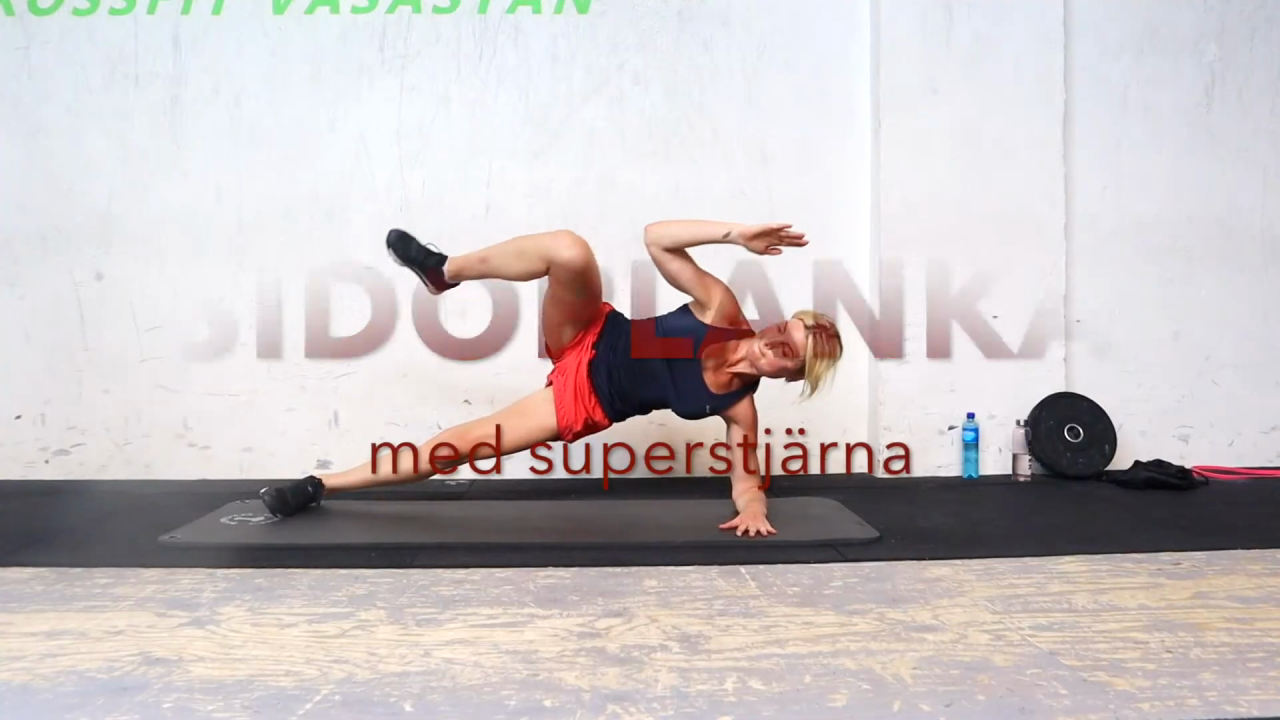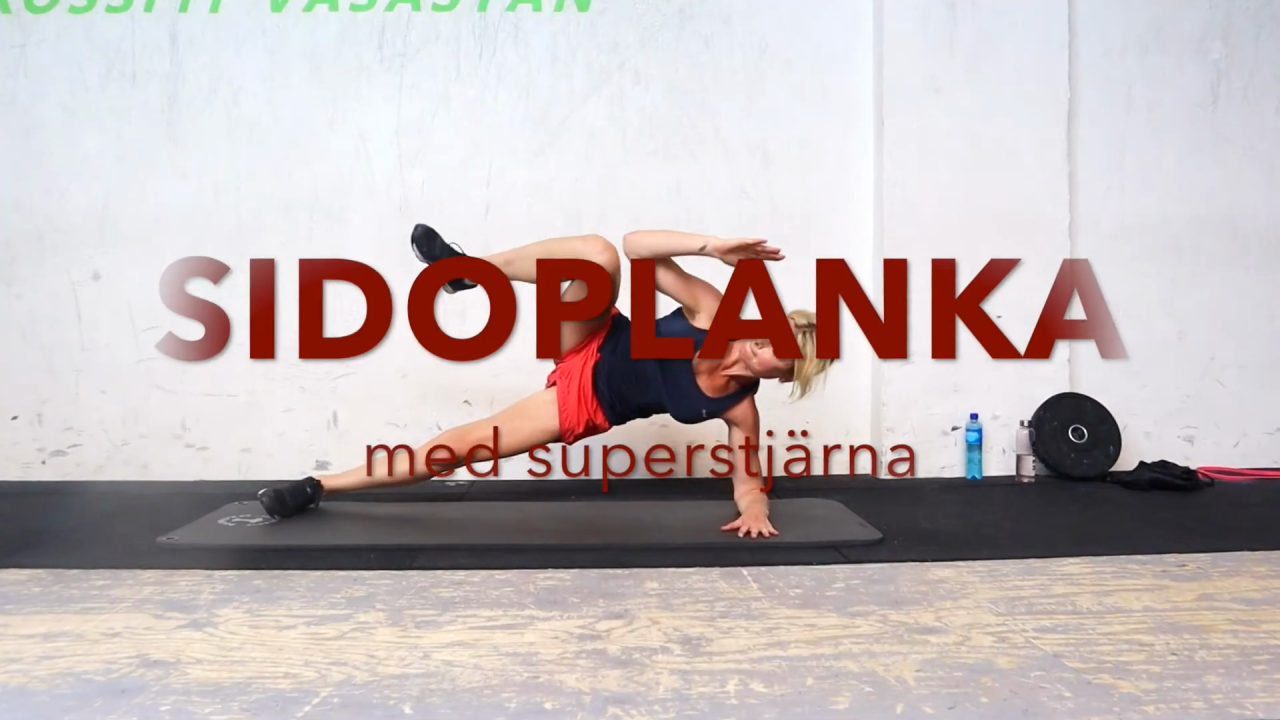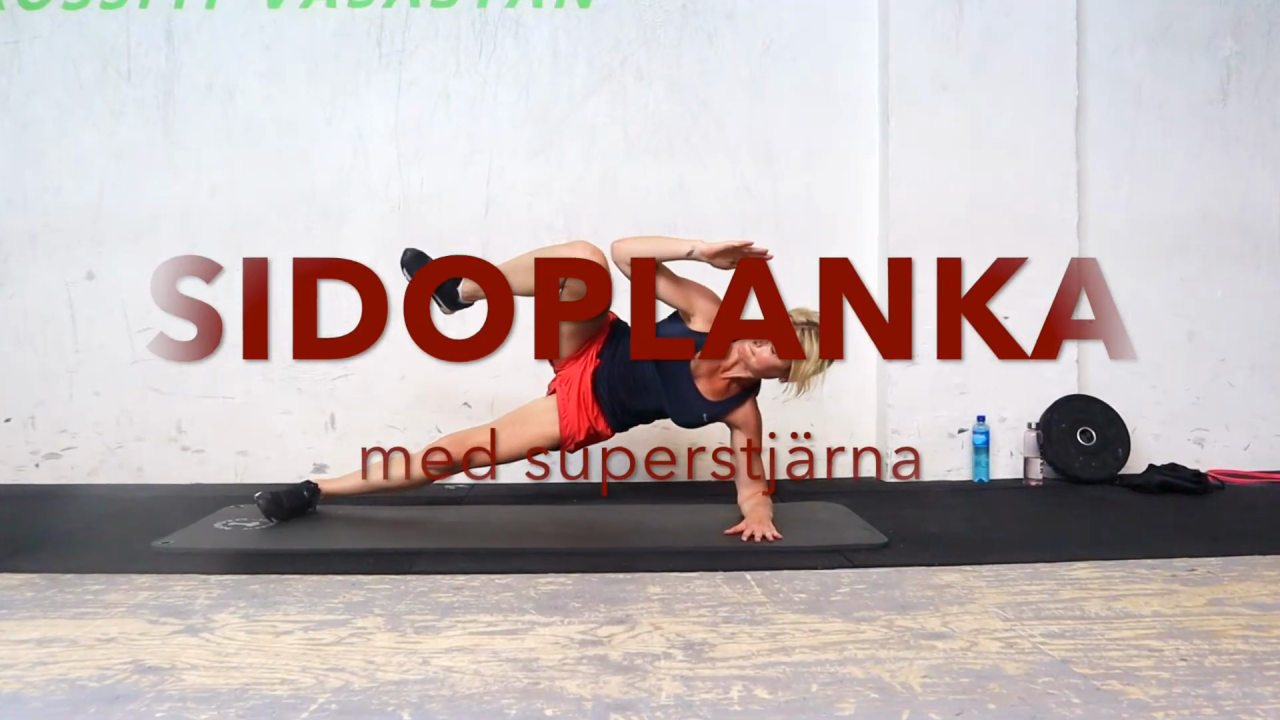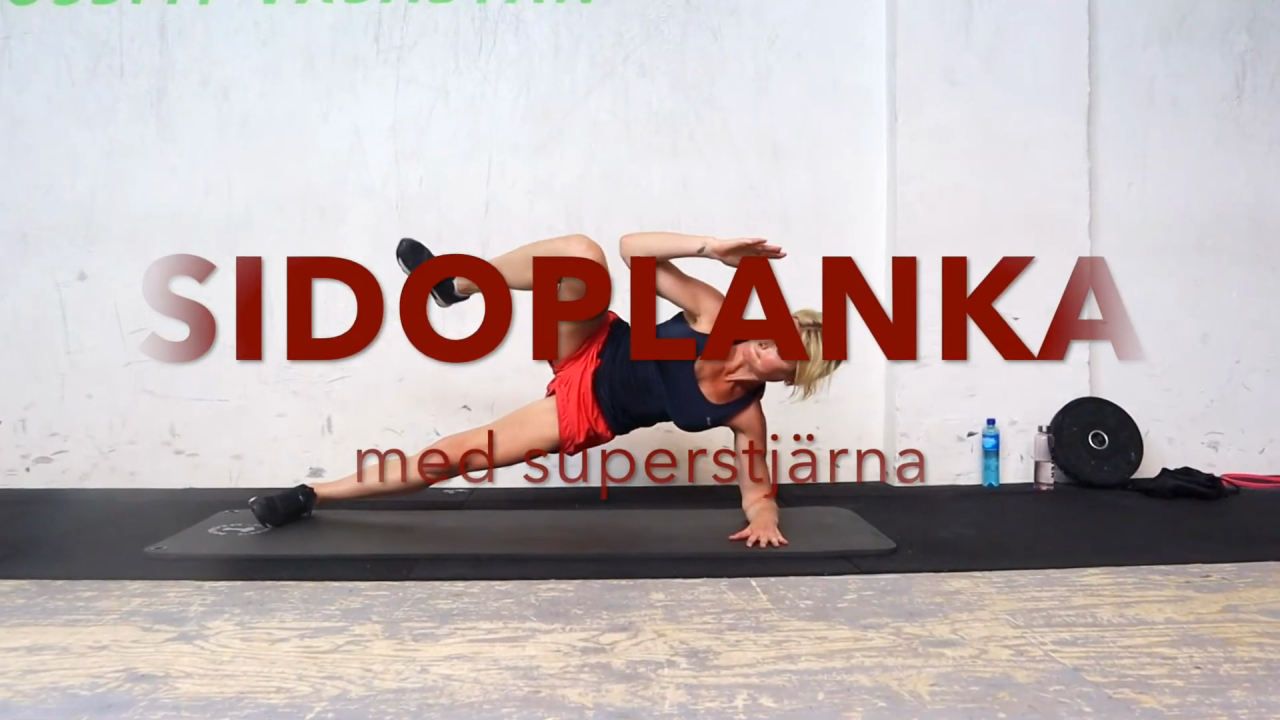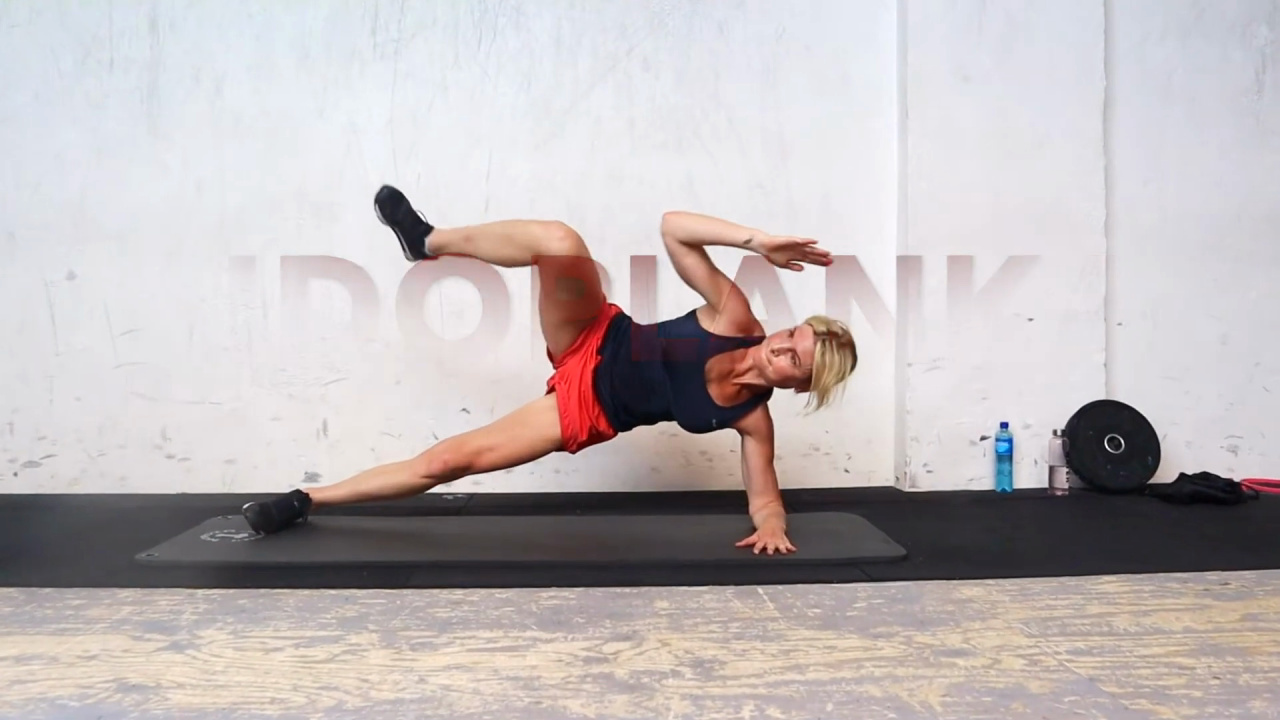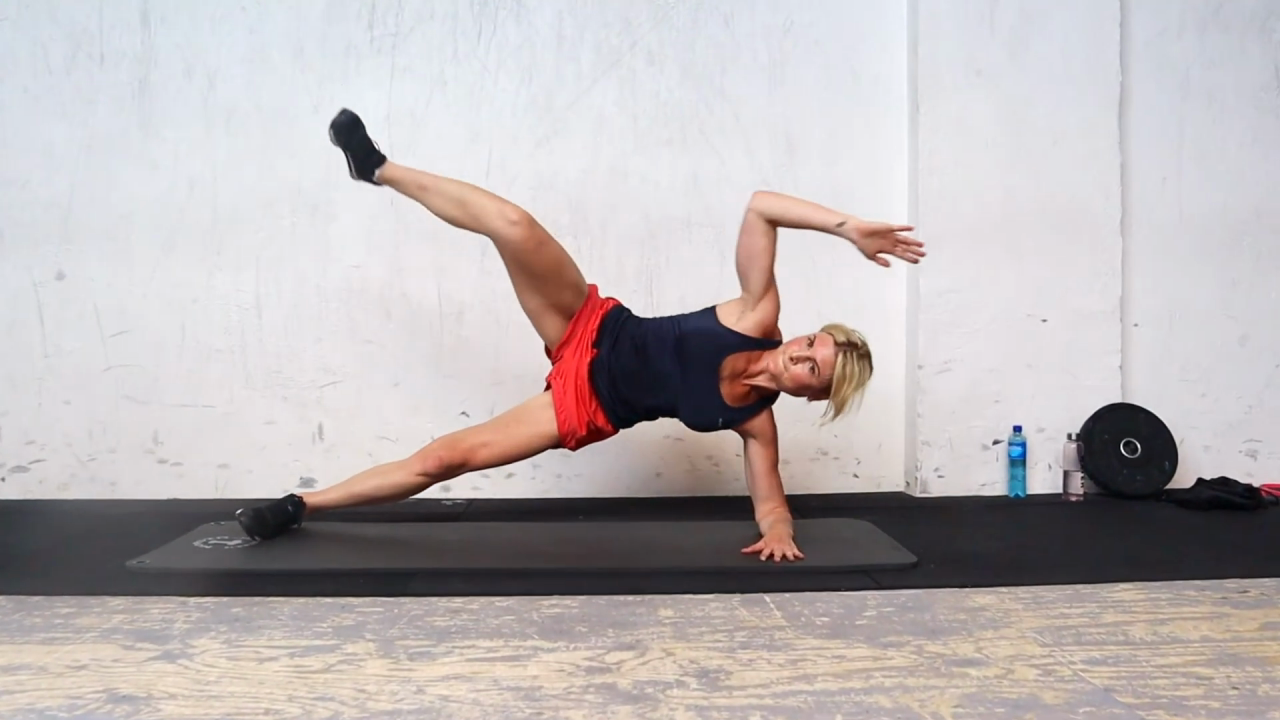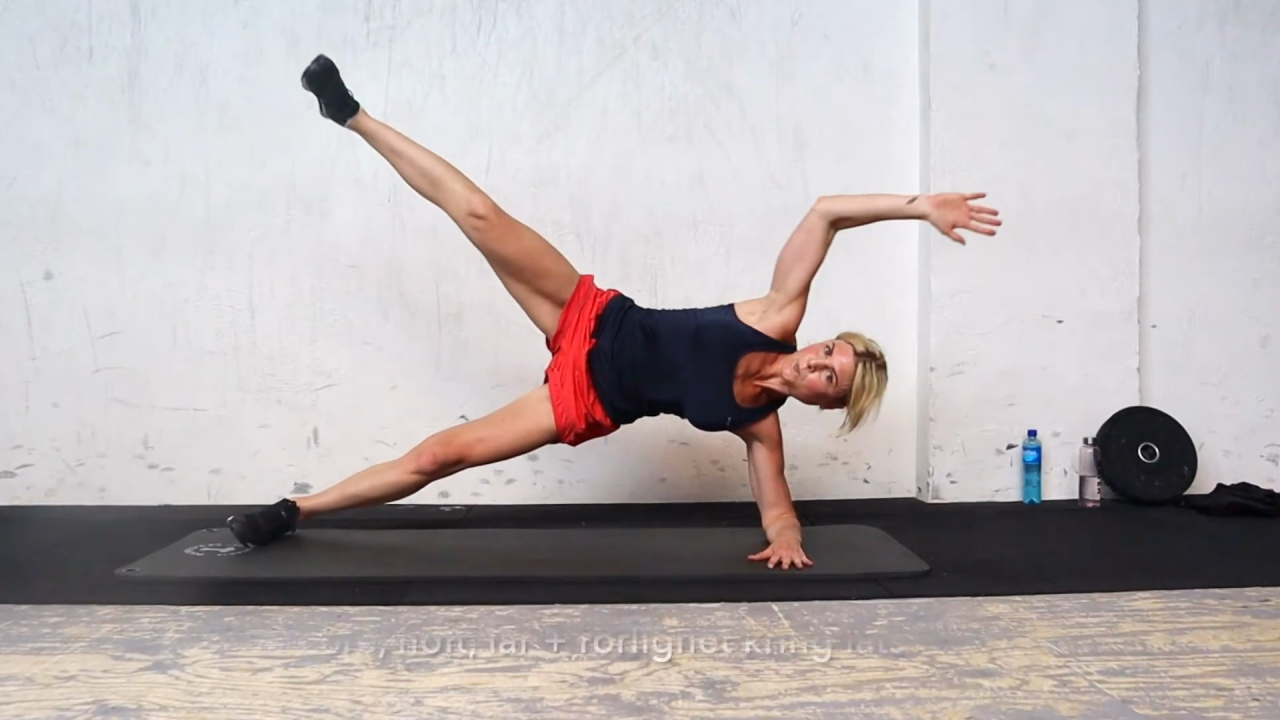
dt=0.7s
person 1, frame 1
left shoulder: (739, 407)
right shoulder: (722, 311)
left elbow: (746, 477)
right elbow: (656, 238)
left wrist: (753, 510)
right wrist: (736, 233)
left hip: (587, 404)
right hip: (590, 346)
left knee: (459, 443)
right knee: (570, 252)
left ankle: (318, 486)
right ankle: (444, 269)
person 1, frame 2
left shoulder: (739, 410)
right shoulder: (713, 311)
left elbow: (748, 480)
right elbow: (635, 245)
left wrist: (754, 512)
right wrist: (714, 247)
left hip: (587, 410)
right hip: (591, 355)
left knee: (460, 446)
right knee: (599, 254)
left ankle: (317, 488)
right ankle: (466, 271)
person 1, frame 3
left shoulder: (741, 412)
right shoulder: (710, 314)
left elbow: (752, 484)
right elbow: (624, 252)
left wrist: (758, 516)
right wrist: (701, 251)
left hip: (588, 417)
right hip: (589, 360)
left knee: (457, 451)
right knee: (586, 259)
left ankle: (316, 491)
right ankle: (461, 290)
person 1, frame 4
left shoulder: (745, 416)
right shoulder: (716, 316)
left elbow: (758, 489)
right elbow: (632, 247)
left wrist: (764, 521)
right wrist: (713, 247)
left hip: (586, 419)
right hip: (593, 359)
left knee: (454, 454)
right knee: (582, 252)
left ankle: (310, 495)
right ankle: (456, 282)
person 1, frame 5
left shoulder: (752, 417)
right shoulder: (735, 317)
left elbow: (764, 496)
right elbow: (672, 227)
left wrist: (771, 528)
right wrist: (758, 241)
left hip: (587, 414)
right hip: (591, 348)
left knee: (449, 460)
right knee: (560, 243)
left ankle: (307, 500)
right ankle: (430, 239)
person 1, frame 6
left shoulder: (757, 421)
right shoulder: (758, 319)
left elbow: (770, 500)
right elbow: (759, 205)
left wrist: (778, 534)
right wrist: (847, 226)
left hip: (590, 410)
right hip: (592, 336)
left knee: (444, 458)
right knee: (512, 224)
left ankle: (300, 505)
right ankle: (380, 168)
person 1, frame 7
left shoulder: (759, 424)
right shoulder: (779, 321)
left elbow: (777, 506)
right elbow: (824, 212)
left wrist: (785, 543)
right wrist: (916, 205)
left hip: (588, 402)
right hip: (592, 327)
left knee: (441, 455)
right knee: (474, 211)
left ankle: (294, 511)
right ankle: (351, 115)
